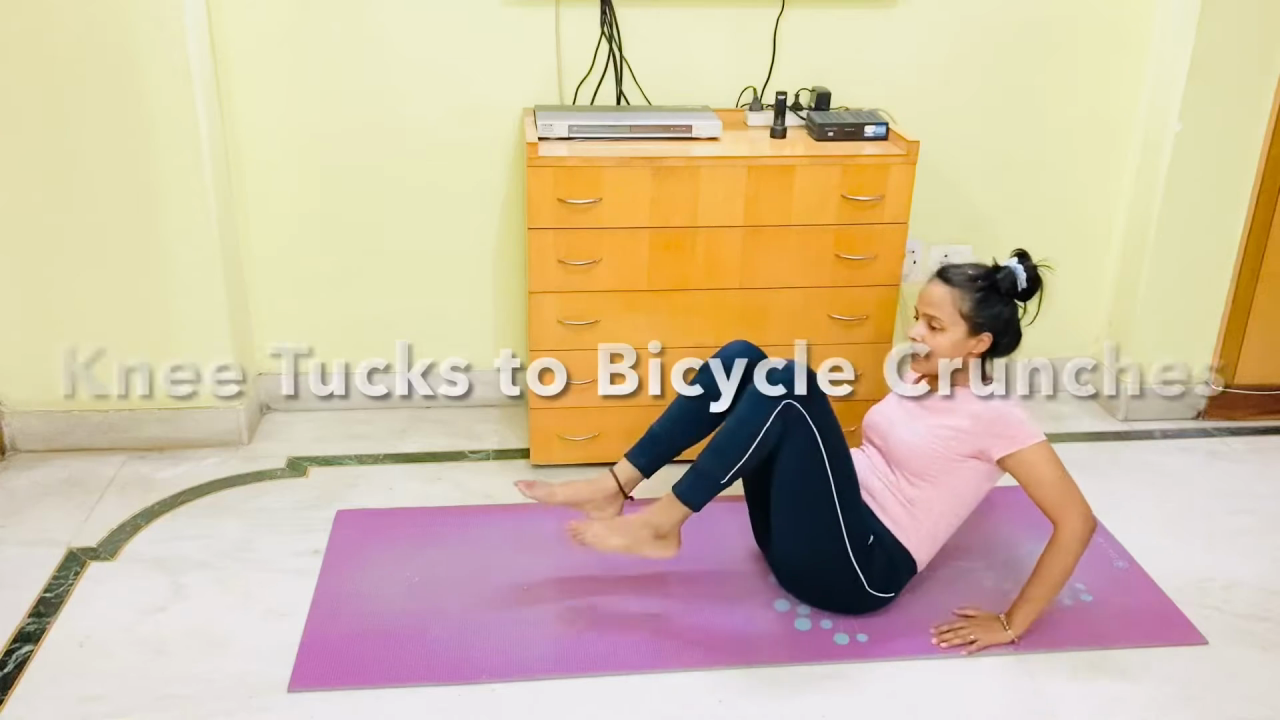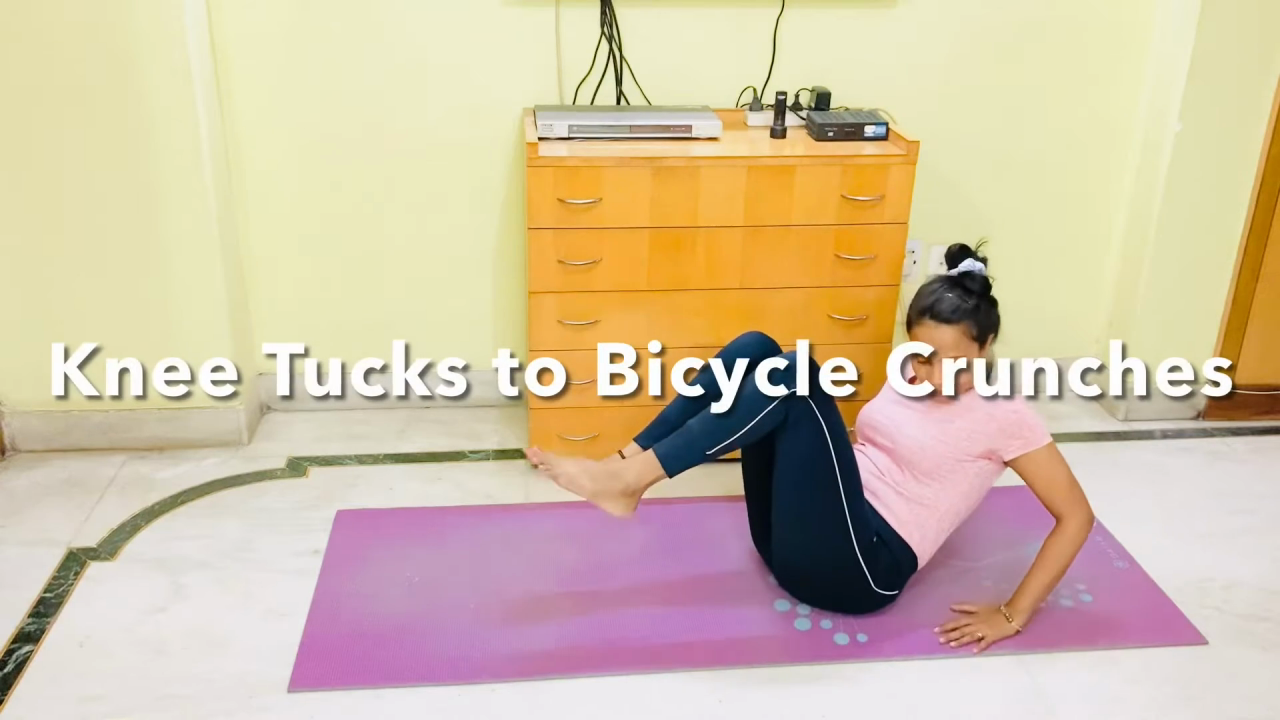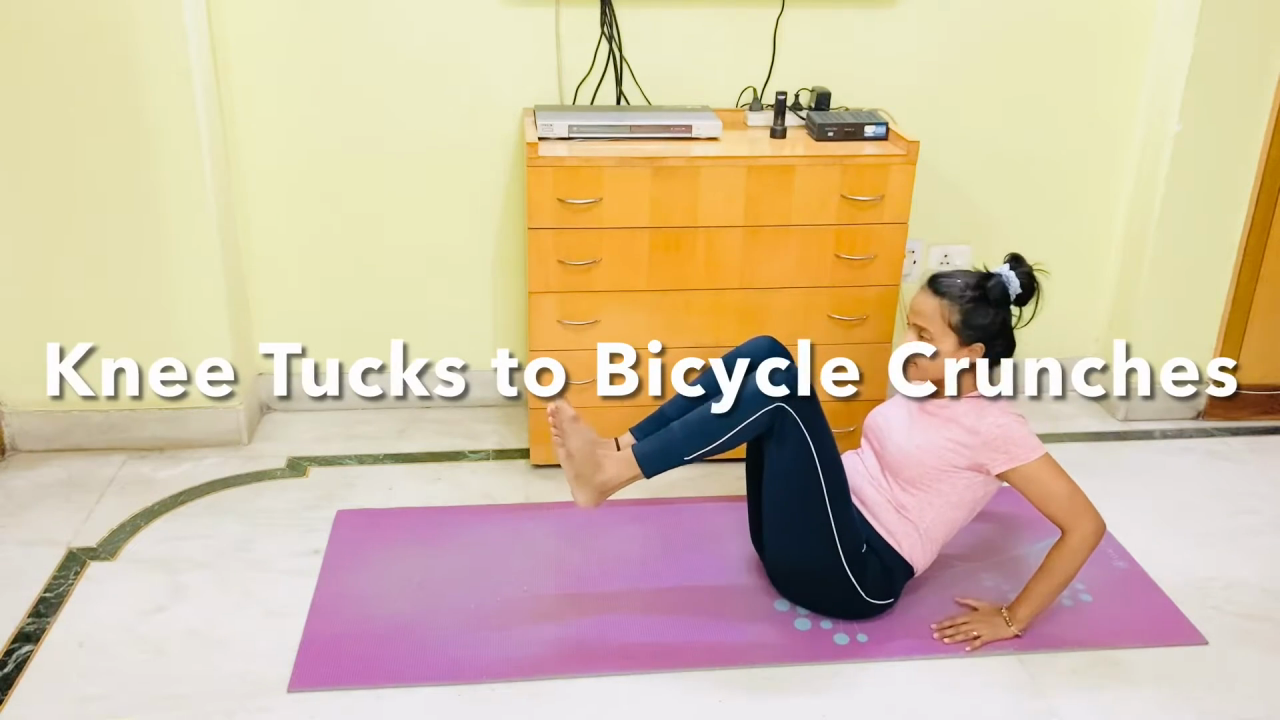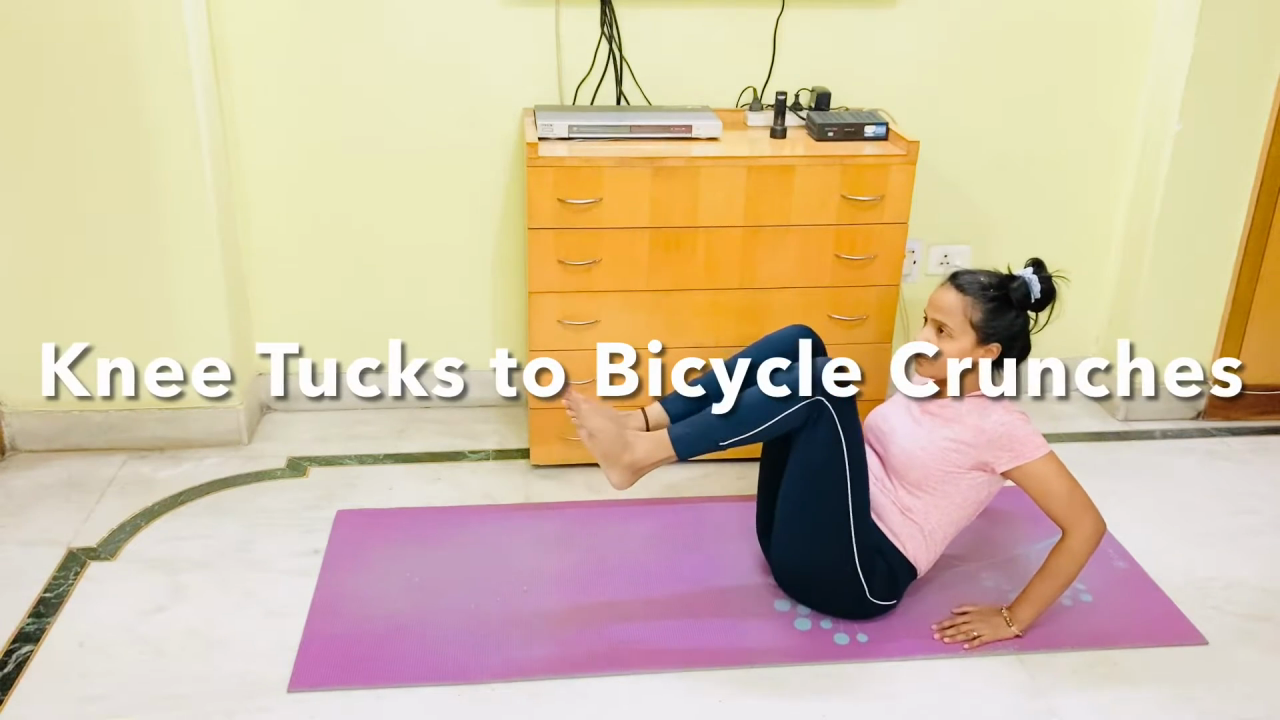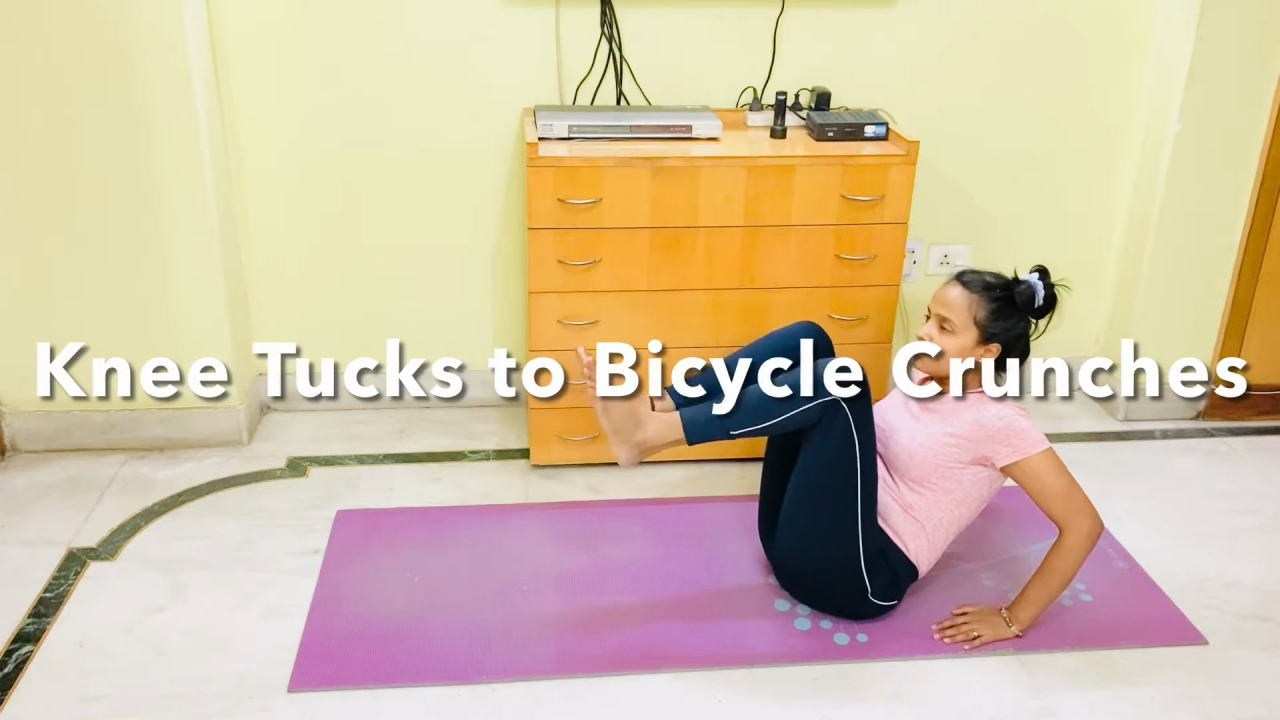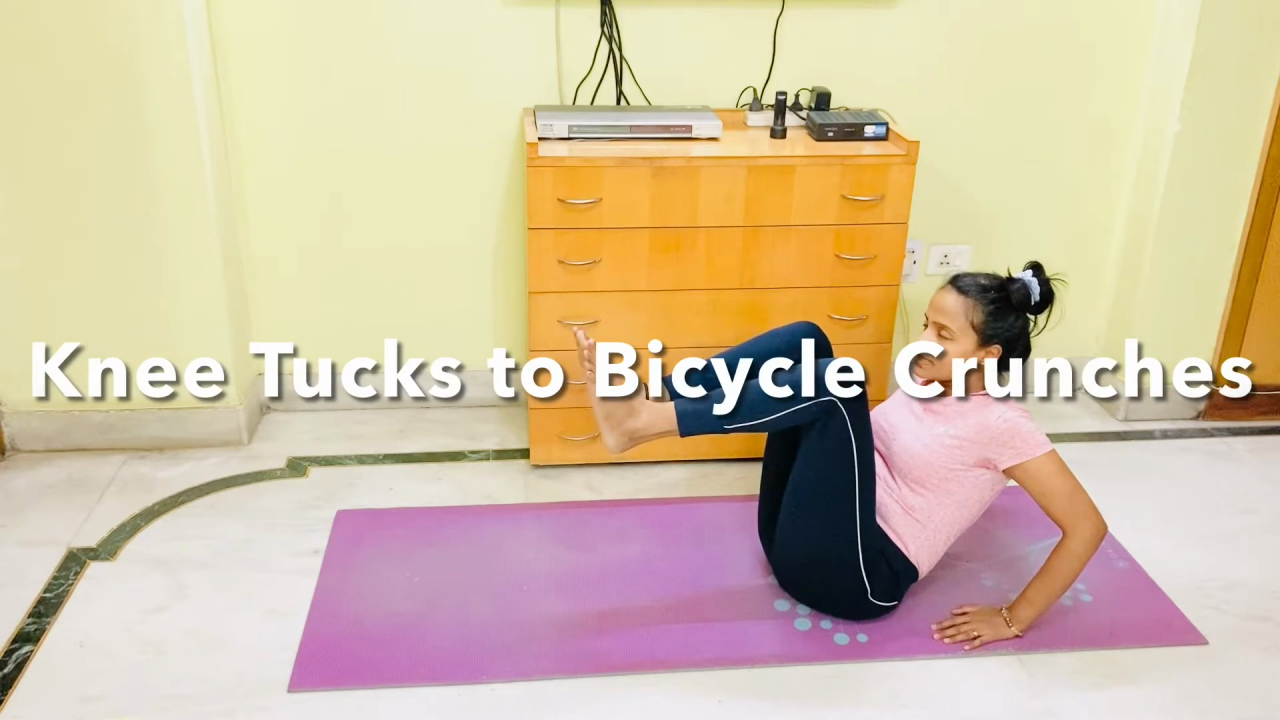
dt=0.7s
person 1, frame 1
left shoulder: (994, 415)
right shoulder: (925, 378)
left elbow: (1077, 521)
left wrist: (1010, 624)
left hip: (856, 568)
right hip: (808, 526)
left knee: (790, 382)
right knee: (740, 358)
left ankle: (663, 524)
right ankle: (614, 485)
person 1, frame 2
left shoulder: (1003, 417)
right shoulder: (910, 376)
left elbow: (1076, 516)
left wrist: (1013, 615)
left hip: (857, 567)
right hip: (795, 534)
left knee: (794, 376)
right knee: (755, 349)
left ankle: (630, 483)
right ankle: (625, 463)
person 1, frame 3
left shoulder: (993, 429)
right shoulder: (927, 383)
left elbow: (1085, 526)
left wrist: (1013, 619)
left hip: (851, 571)
right hip: (816, 525)
left knee: (781, 387)
right knee: (764, 354)
left ankle: (612, 474)
right ankle: (618, 449)
person 1, frame 4
left shoulder: (998, 428)
right shoulder: (928, 382)
left elbow: (1086, 526)
left wrist: (1013, 620)
left hip: (853, 574)
right hip: (799, 533)
left knee: (823, 382)
right knee: (798, 342)
left ankle: (643, 455)
right ankle: (645, 423)
person 1, frame 5
left shoulder: (998, 424)
right shoulder: (924, 380)
left elbow: (1083, 525)
left wrist: (1013, 620)
left hip: (855, 574)
right hip: (797, 532)
right knee: (806, 339)
left ankle: (651, 435)
right ankle: (655, 409)
person 1, frame 6
left shoulder: (1001, 427)
right shoulder: (925, 383)
left elbow: (1087, 528)
left wrist: (1012, 620)
left hip: (854, 574)
right hip: (799, 535)
left knee: (833, 382)
right knee: (805, 340)
left ankle: (643, 422)
right ankle: (649, 403)
